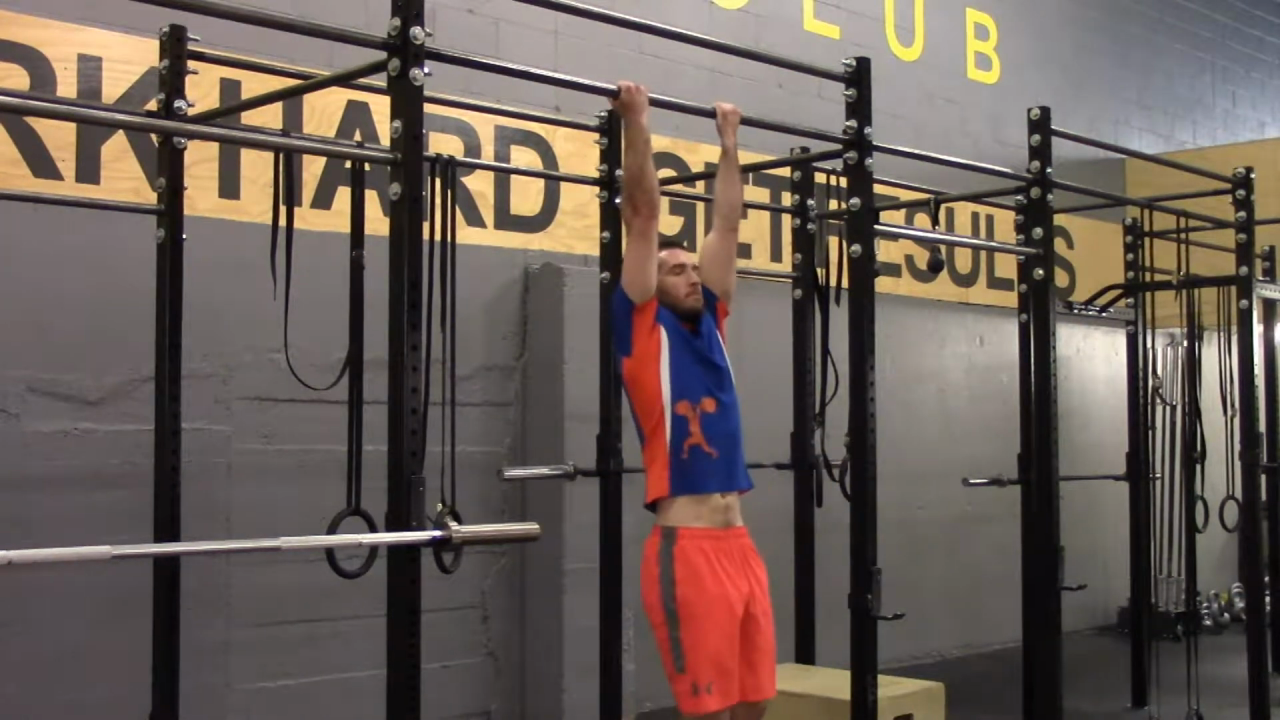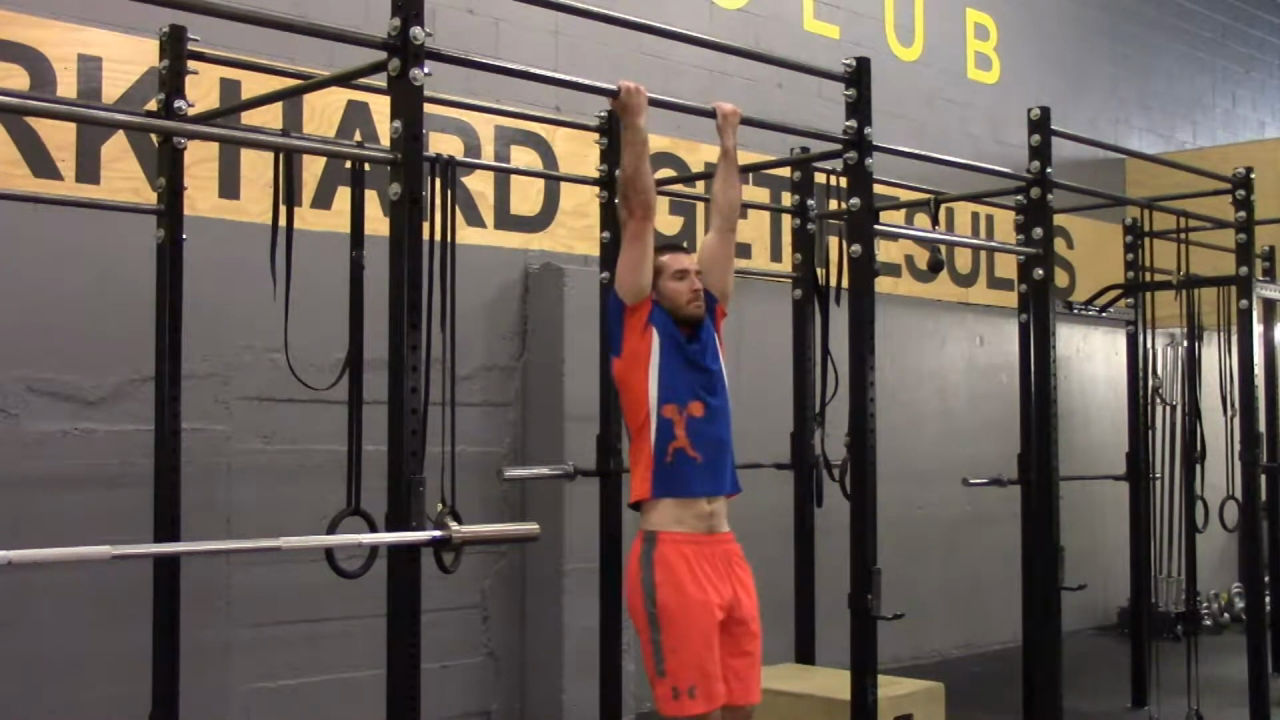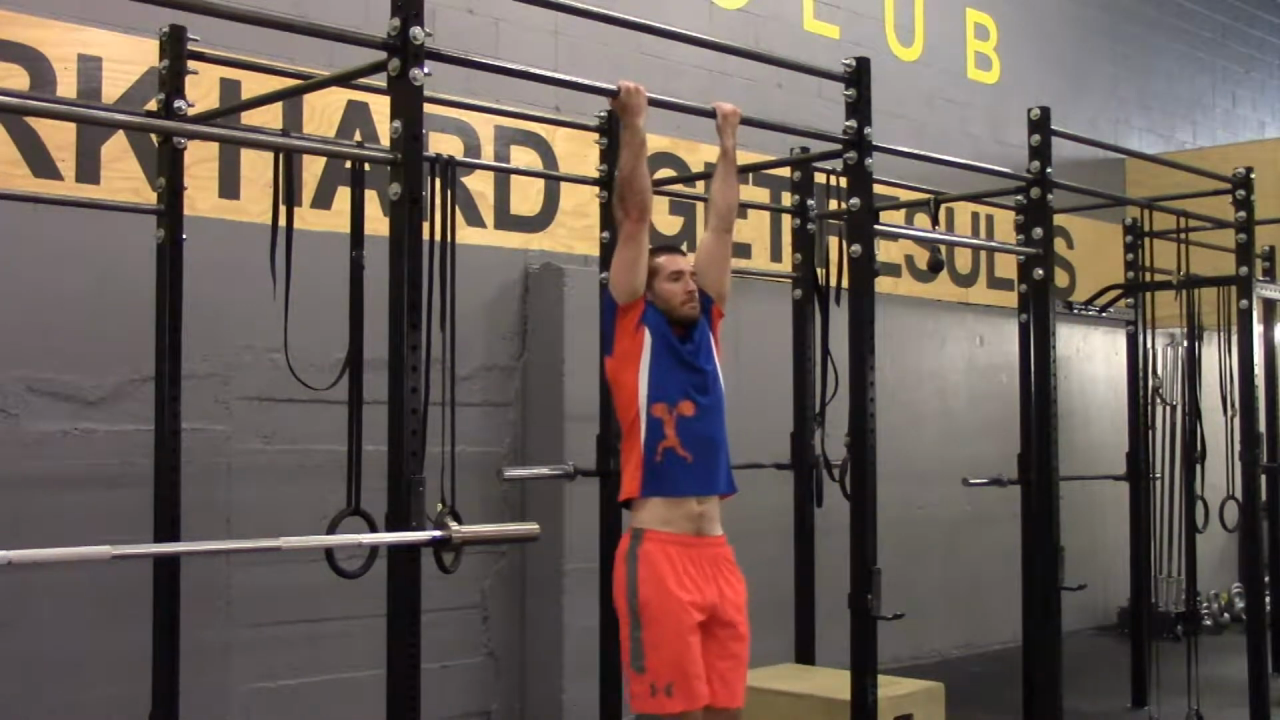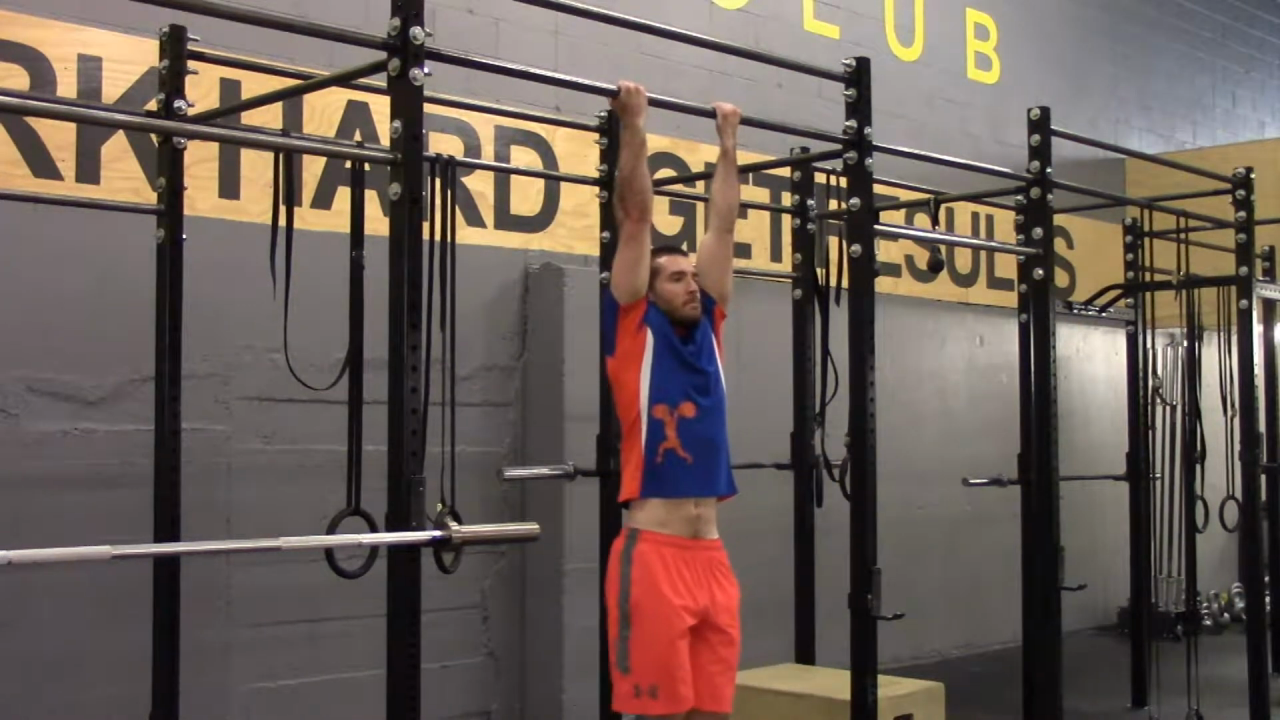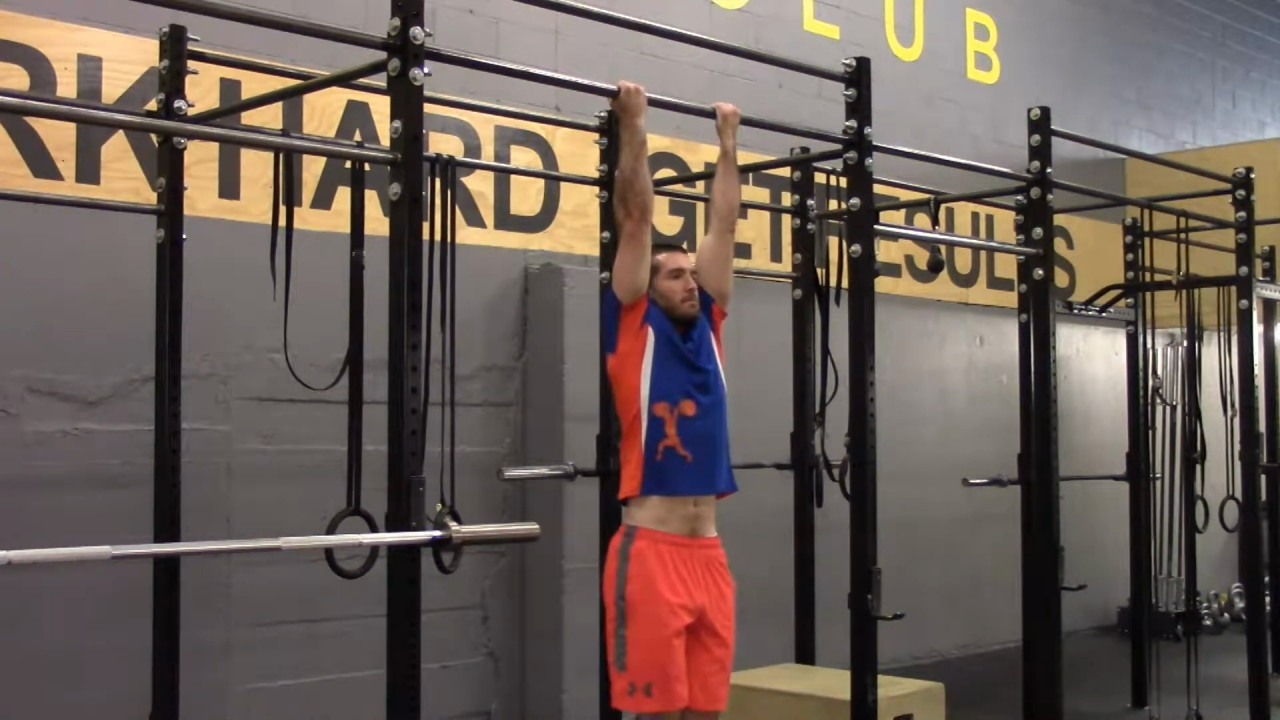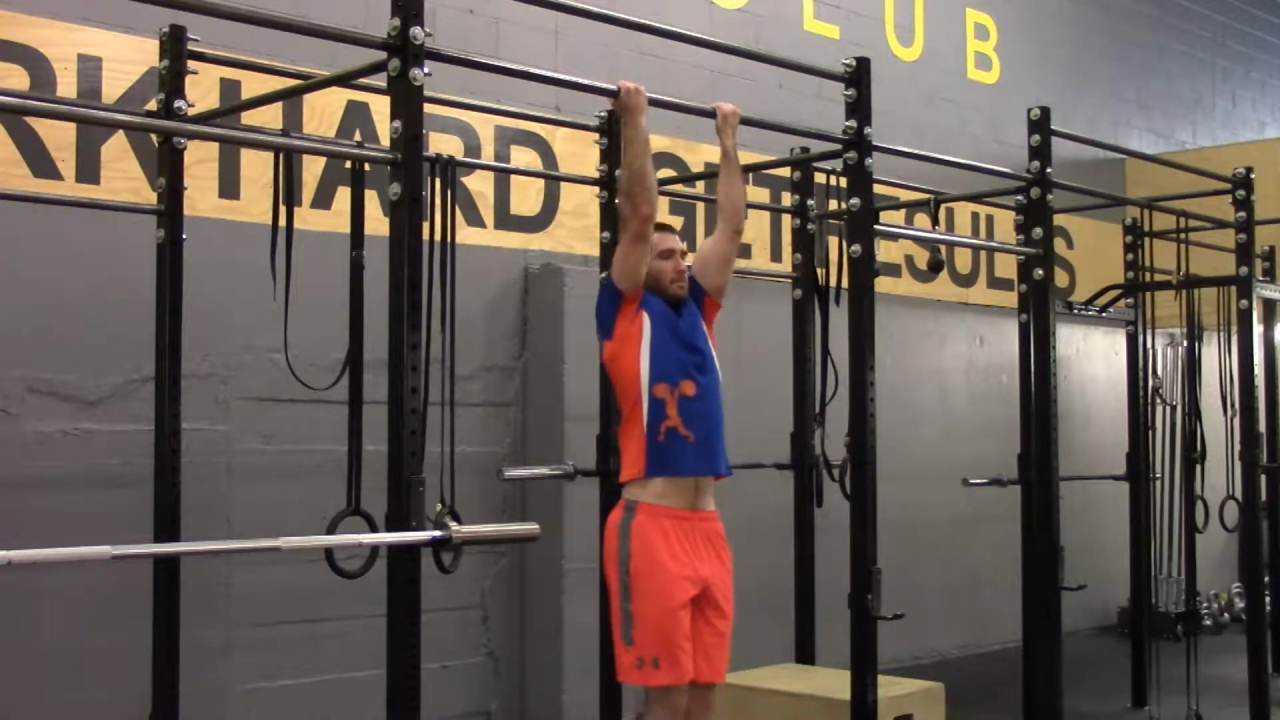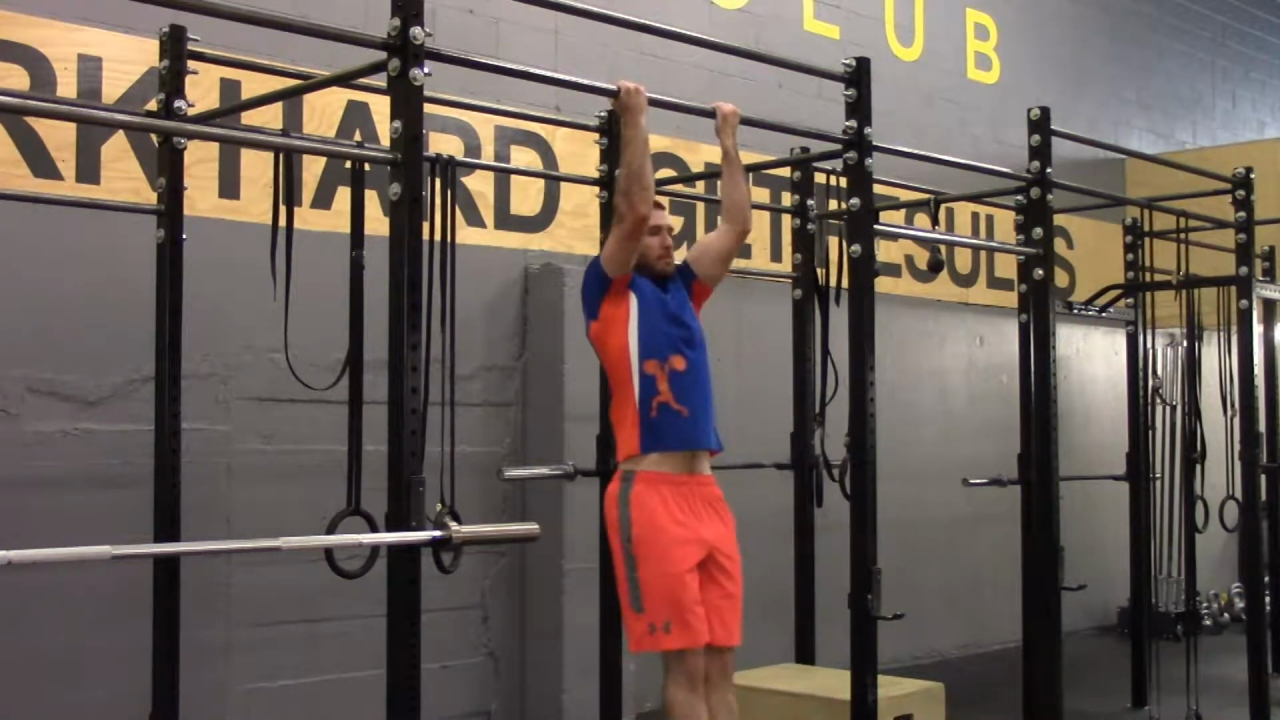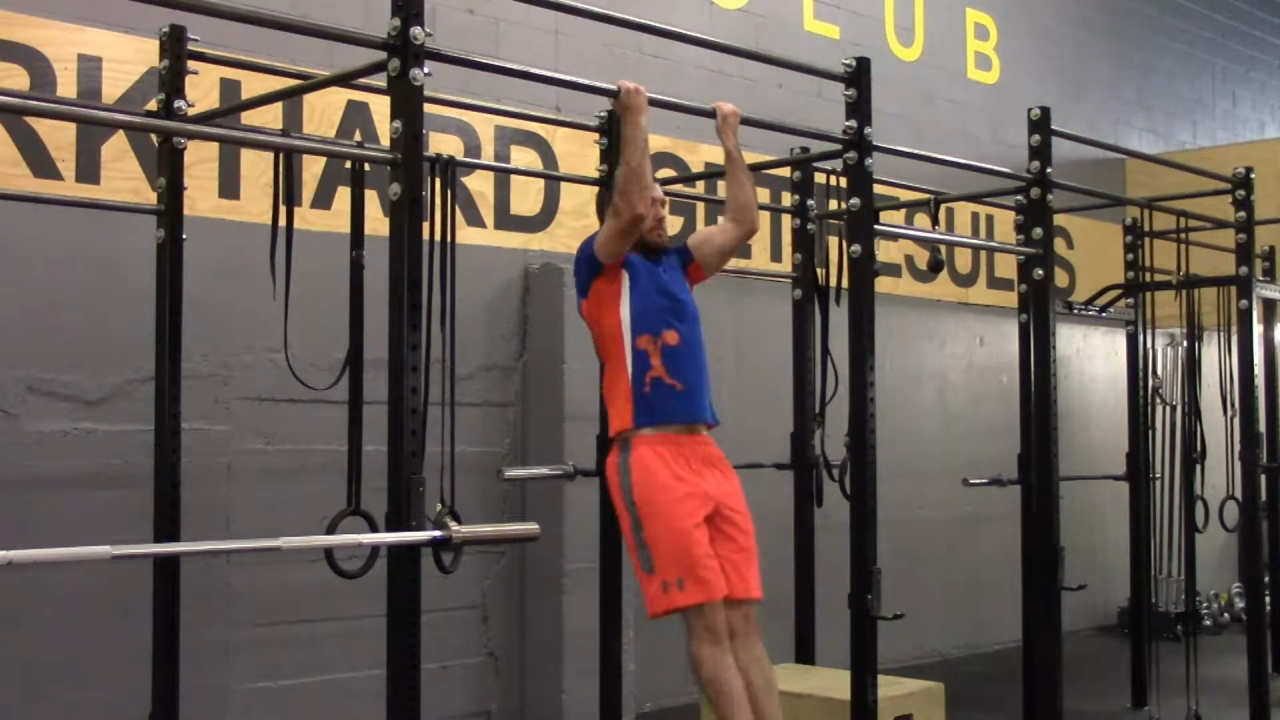
dt=0.2s
person 1, frame 1
left shoulder: (709, 326)
right shoulder: (643, 329)
left elbow: (727, 224)
right elbow: (642, 217)
left wrist: (728, 140)
right wrist: (635, 122)
left hip: (739, 549)
right hip: (684, 551)
person 1, frame 2
left shoulder: (708, 330)
right shoulder: (637, 331)
left elbow: (723, 227)
right elbow: (638, 219)
left wrist: (728, 141)
right wrist: (634, 124)
left hip: (726, 554)
right hip: (668, 556)
person 1, frame 3
left shoulder: (705, 330)
right shoulder: (631, 331)
left elbow: (721, 227)
right elbow: (634, 218)
left wrist: (726, 140)
right wrist: (633, 124)
left hip: (717, 556)
right hip: (657, 556)
person 1, frame 4
left shoulder: (707, 329)
right shoulder: (633, 331)
left elbow: (722, 226)
right elbow: (634, 219)
left wrist: (727, 141)
right wrist: (633, 124)
left hip: (711, 559)
right hip: (652, 558)
person 1, frame 5
left shoulder: (706, 327)
right shoulder: (632, 328)
left elbow: (723, 227)
right elbow: (635, 220)
left wrist: (728, 141)
right wrist: (633, 123)
left hip: (708, 555)
right hip: (649, 554)
person 1, frame 6
left shoulder: (696, 312)
right shoulder: (624, 311)
left elbow: (731, 227)
right elbow: (637, 216)
left wrist: (728, 140)
right wrist: (634, 122)
left hip: (708, 528)
right hip: (650, 528)
person 1, frame 7
left shoulder: (684, 289)
right shoulder: (609, 290)
left elbow: (737, 225)
right elbow: (632, 210)
left wrist: (728, 140)
right wrist: (634, 121)
left hip: (708, 494)
right hip: (649, 494)
left knee: (720, 661)
right knee: (686, 660)
person 1, frame 8
left shoulder: (678, 264)
right shoulder: (602, 267)
left elbow: (743, 224)
right elbow: (629, 212)
left wrist: (728, 140)
right wrist: (633, 122)
left hip: (708, 456)
right hip: (649, 458)
left knee: (743, 618)
right knee: (708, 618)
